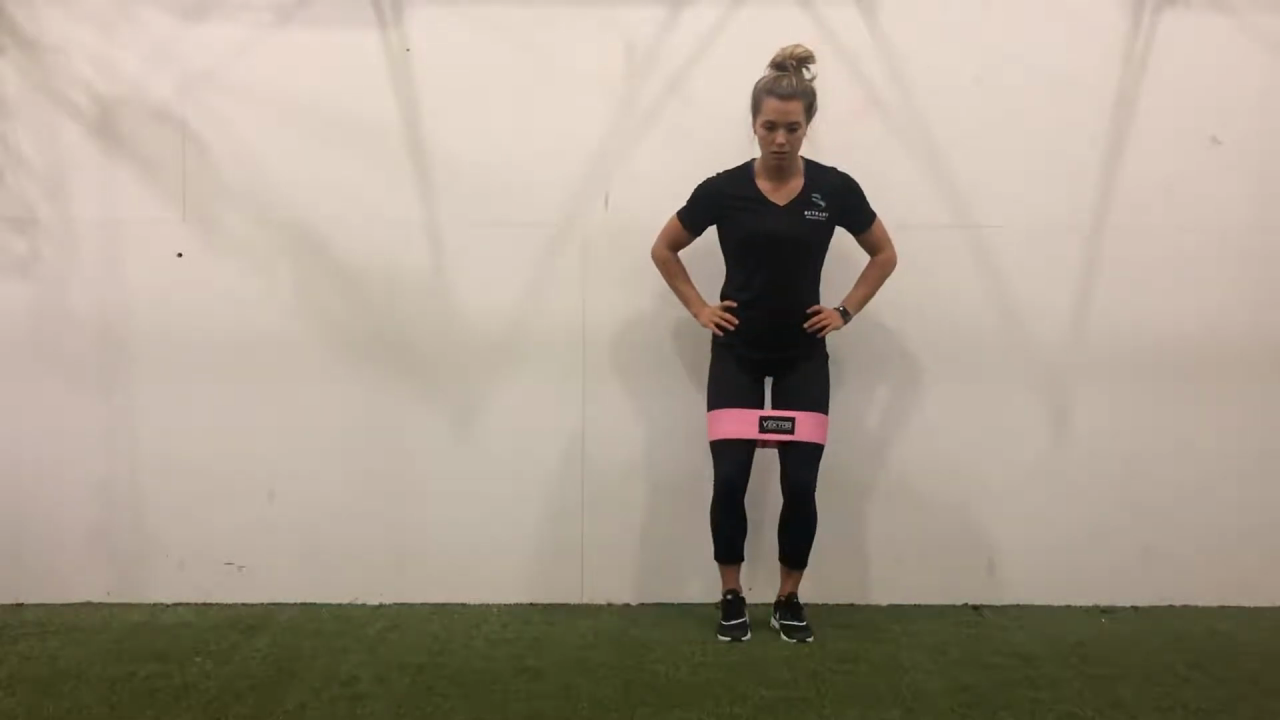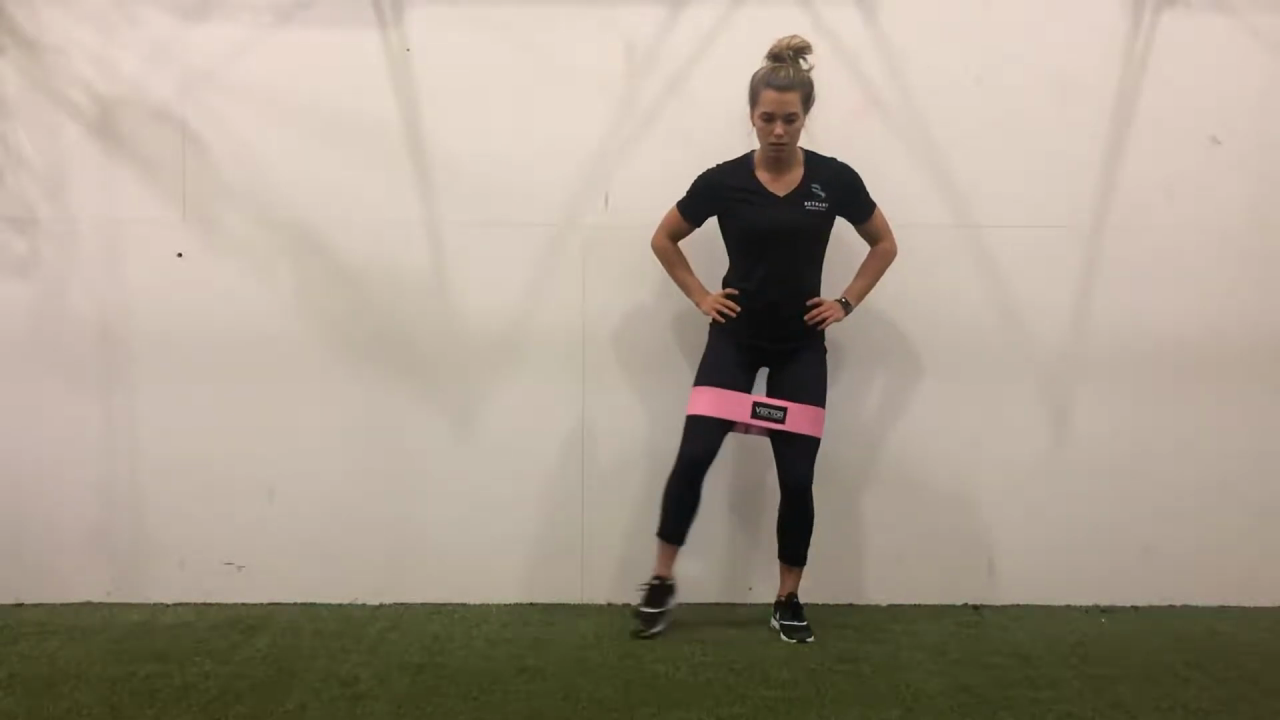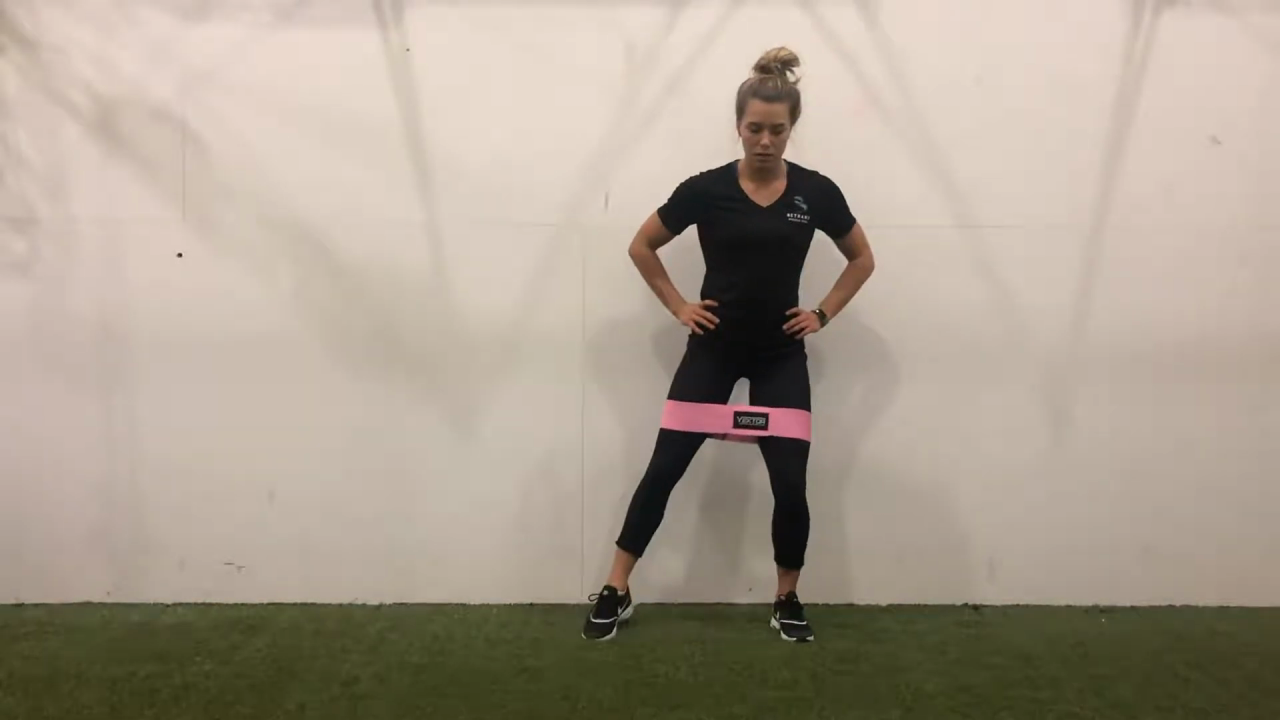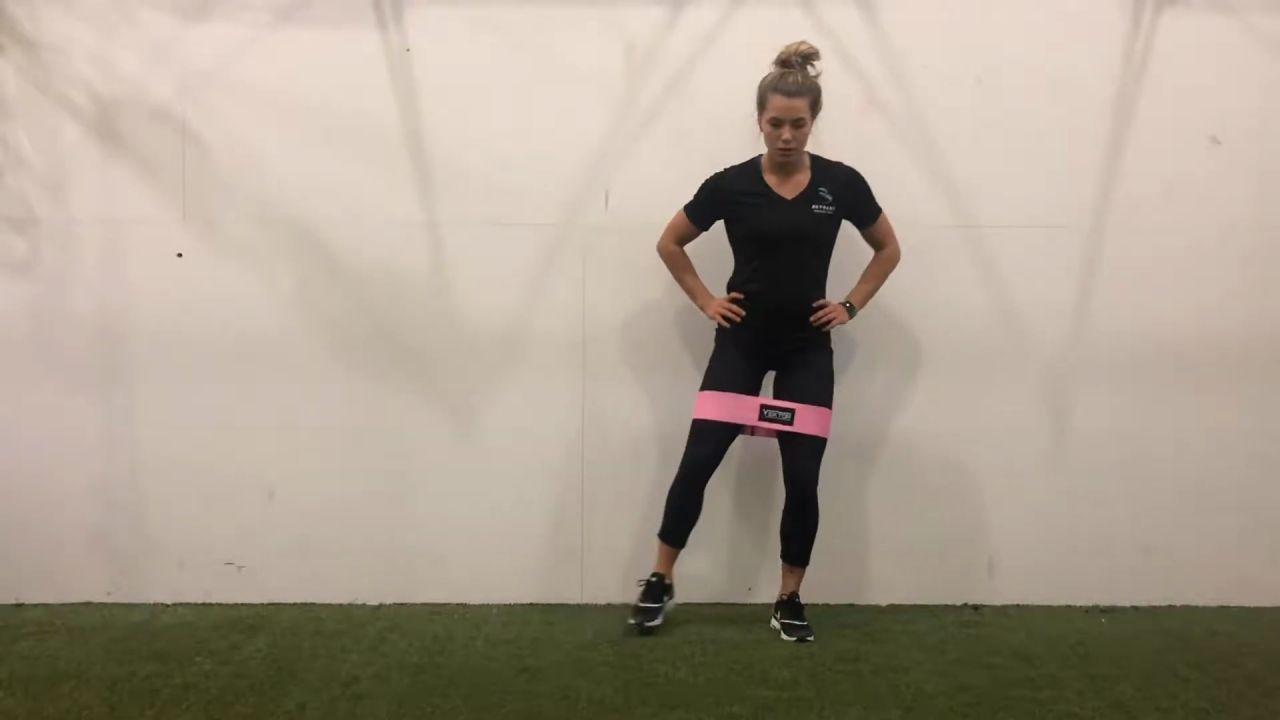
dt=0.4s
person 1, frame 1
left shoulder: (835, 189)
right shoulder: (723, 189)
left elbow: (884, 256)
right elbow: (663, 250)
left wrist: (845, 311)
right wrist: (699, 308)
left hip: (803, 356)
right hip: (737, 353)
left knee: (800, 486)
right knee: (729, 481)
left ankle: (789, 600)
right ankle: (731, 596)
person 1, frame 2
left shoulder: (835, 178)
right shoulder: (723, 181)
left elbow: (884, 245)
right elbow: (663, 239)
left wrist: (846, 301)
right wrist: (699, 295)
left hip: (801, 346)
right hip: (734, 337)
left knee: (797, 480)
right knee: (693, 457)
left ankle: (788, 602)
right ankle: (661, 581)
person 1, frame 3
left shoulder: (816, 192)
right shoulder: (705, 189)
left elbow: (862, 260)
right elbow: (641, 246)
left wrist: (823, 314)
right wrist: (677, 306)
left hip: (781, 357)
right hip: (713, 351)
left knee: (791, 486)
right knee: (665, 470)
left ankle: (787, 601)
right ankle: (615, 592)
person 1, frame 4
left shoulder: (842, 183)
right shoulder: (731, 183)
left elbow: (888, 250)
right elbow: (670, 243)
left wrist: (850, 305)
right wrist: (705, 300)
left hip: (807, 350)
right hip: (741, 345)
left knee: (802, 482)
right knee: (697, 463)
left ankle: (788, 601)
right ankle: (658, 581)
